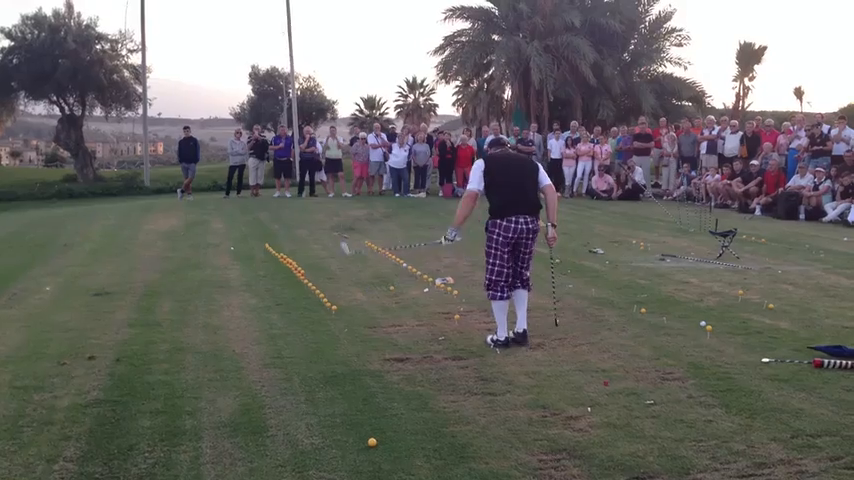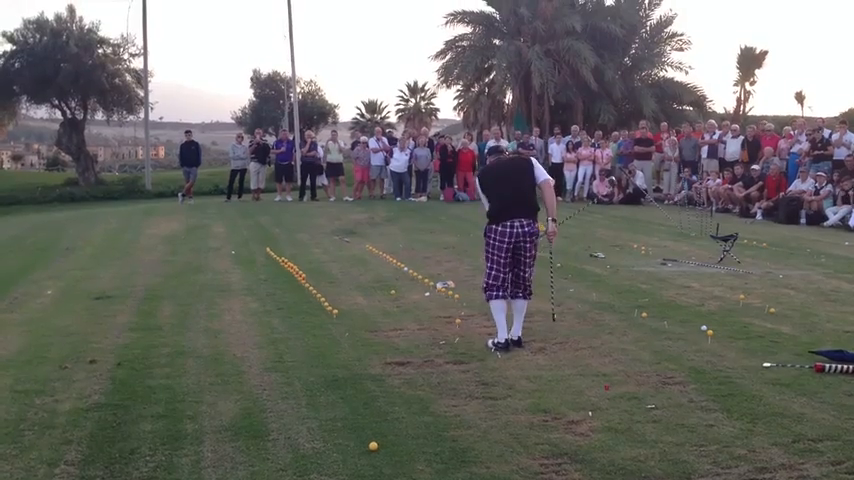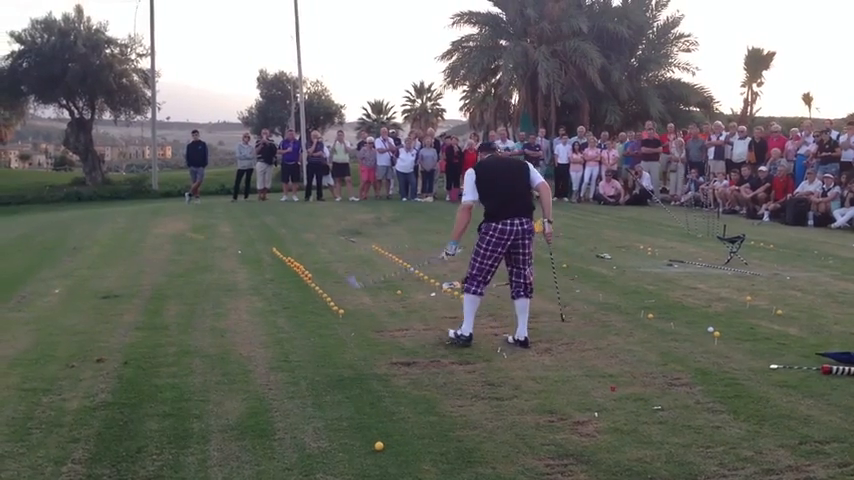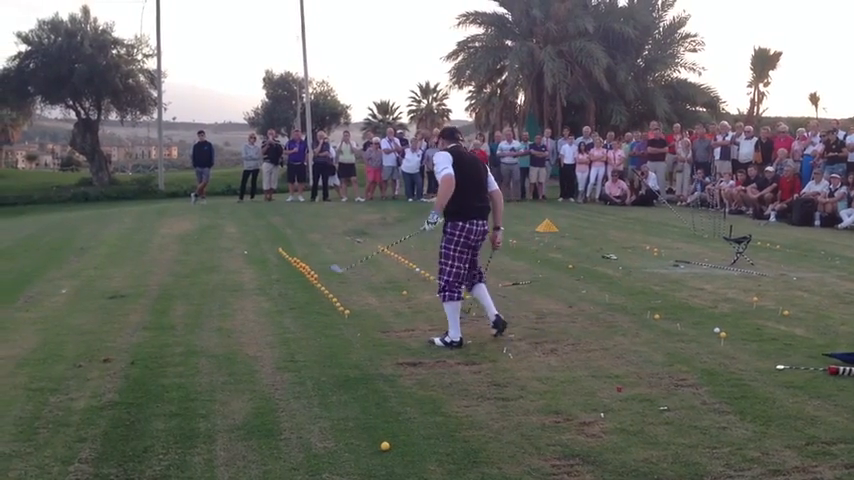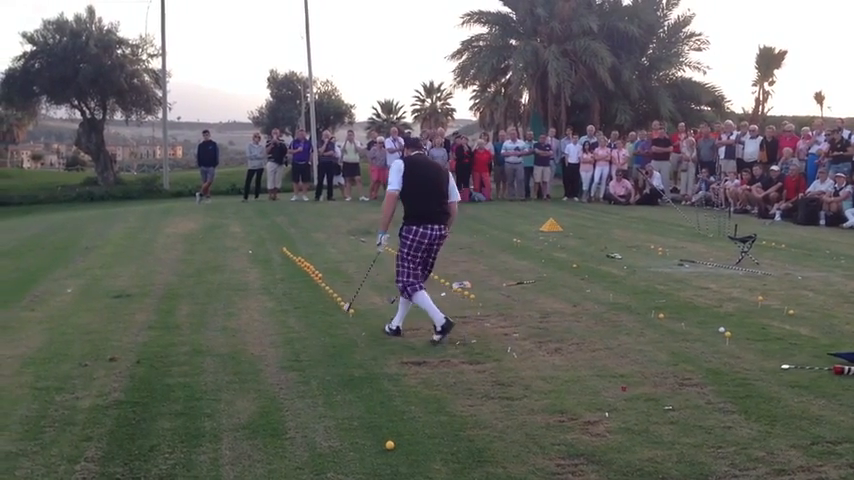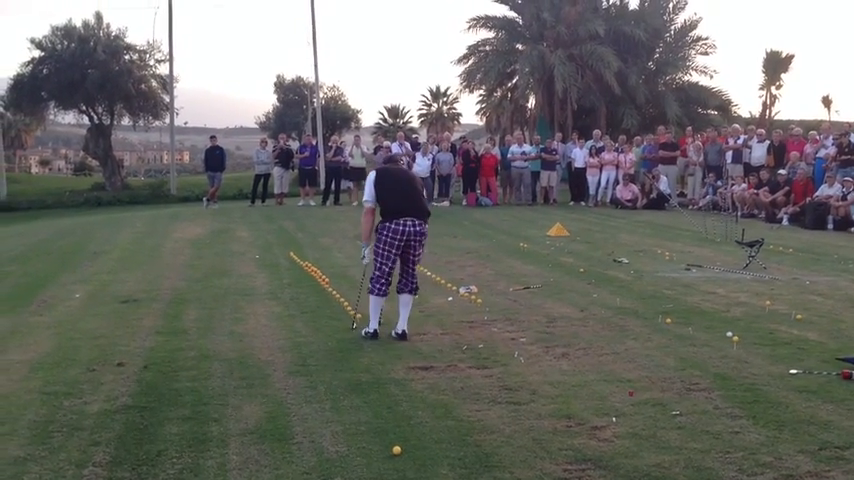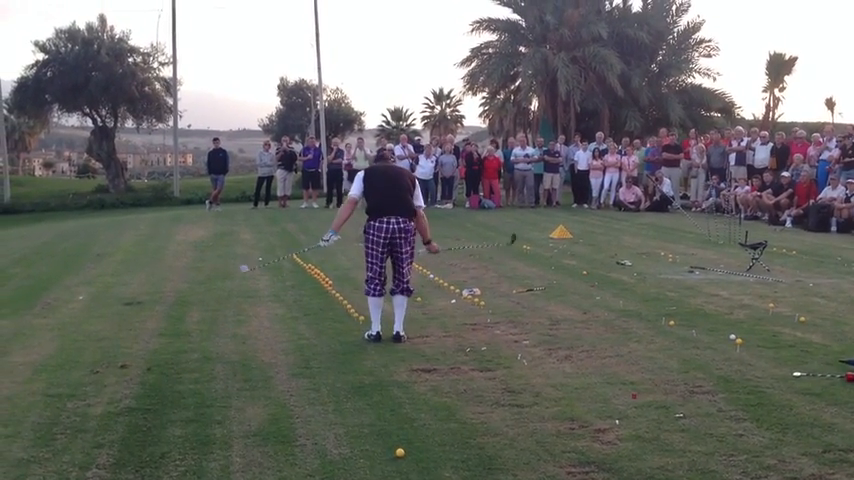
dt=0.4s
person 1, frame 1
left shoulder: (483, 163)
right shoulder: (530, 163)
left elbow: (469, 197)
right elbow: (550, 191)
left wrist: (454, 229)
right wrist: (551, 225)
left hip: (501, 222)
right hip: (530, 222)
left knee: (496, 278)
right knee: (520, 276)
left ankle: (501, 335)
right ankle: (521, 328)
person 1, frame 2
left shoulder: (482, 174)
right shoulder: (529, 162)
right elbow: (547, 186)
right wrist: (551, 220)
left hip: (499, 228)
right hip: (528, 225)
left knee: (495, 283)
right knee: (523, 281)
left ankle: (502, 337)
right ankle: (516, 334)
person 1, frame 3
left shoulder: (475, 171)
right shoulder: (521, 163)
left elbow: (466, 208)
right elbow: (544, 189)
left wrist: (454, 241)
right wrist: (547, 222)
left hip: (496, 226)
right hip: (524, 224)
left knee: (476, 277)
right knee: (521, 279)
left ankle: (465, 332)
right ankle: (522, 335)
person 1, frame 4
left shoulder: (443, 155)
right shoulder: (477, 161)
left elbow: (448, 181)
right elbow: (497, 196)
left wrist: (435, 212)
right wrist: (497, 229)
left hip: (458, 224)
right hip: (480, 223)
left knee: (450, 279)
right knee: (471, 273)
left ankle: (454, 336)
right ankle: (494, 316)
person 1, frame 5
left shoulder: (401, 163)
right shoulder: (441, 169)
left elbow: (391, 198)
right elbow: (454, 204)
left wrist: (383, 232)
left hip: (416, 227)
right hip: (440, 228)
left knee: (407, 278)
right knee: (415, 275)
left ankle: (440, 321)
right ankle: (396, 324)
person 1, frame 6
left shoulder: (376, 174)
right shoulder: (414, 177)
left elbow: (368, 212)
left wrist: (366, 245)
left hip: (392, 225)
right hip: (419, 226)
left knee: (380, 277)
right knee: (409, 277)
left ankle: (373, 328)
right ankle: (402, 328)
person 1, frame 7
left shoulder: (365, 174)
right shoulder: (409, 176)
left elbow: (350, 203)
right elbow: (419, 213)
left wrist: (333, 232)
right wrist: (427, 241)
left hip: (377, 224)
right hip: (405, 224)
left knee: (375, 278)
right knee: (402, 279)
left ankle: (375, 330)
right ankle: (398, 330)
